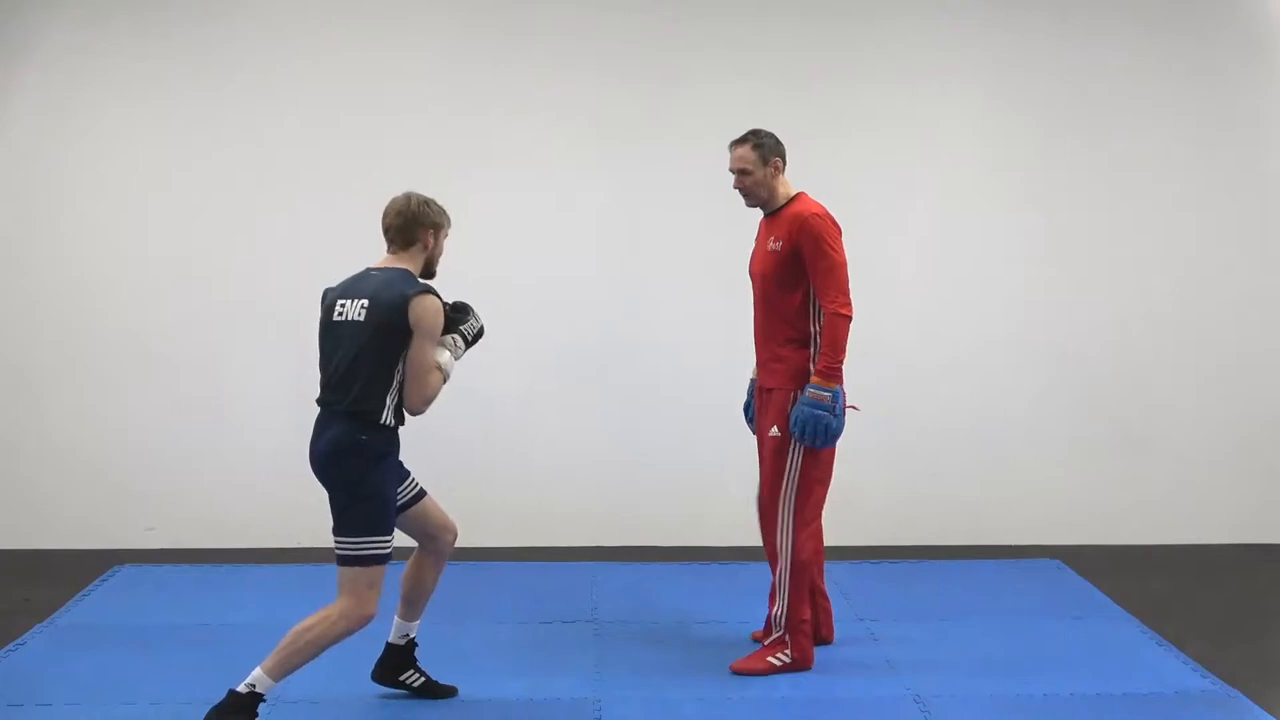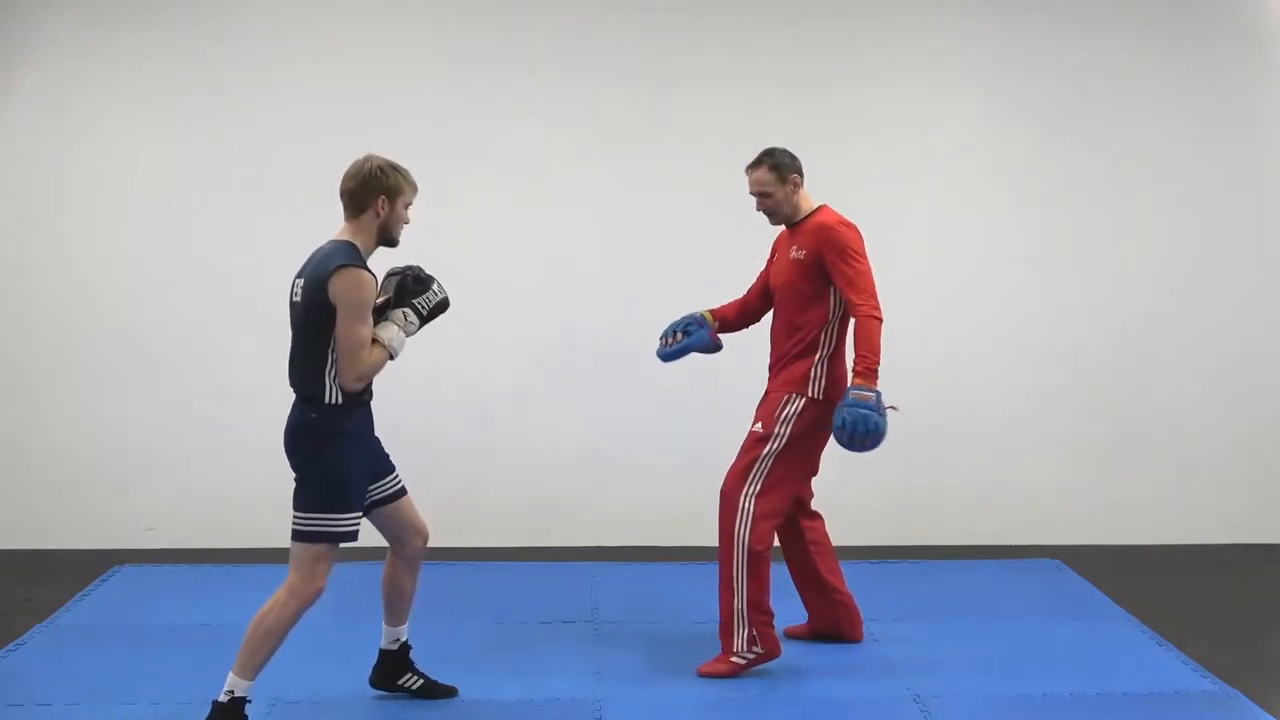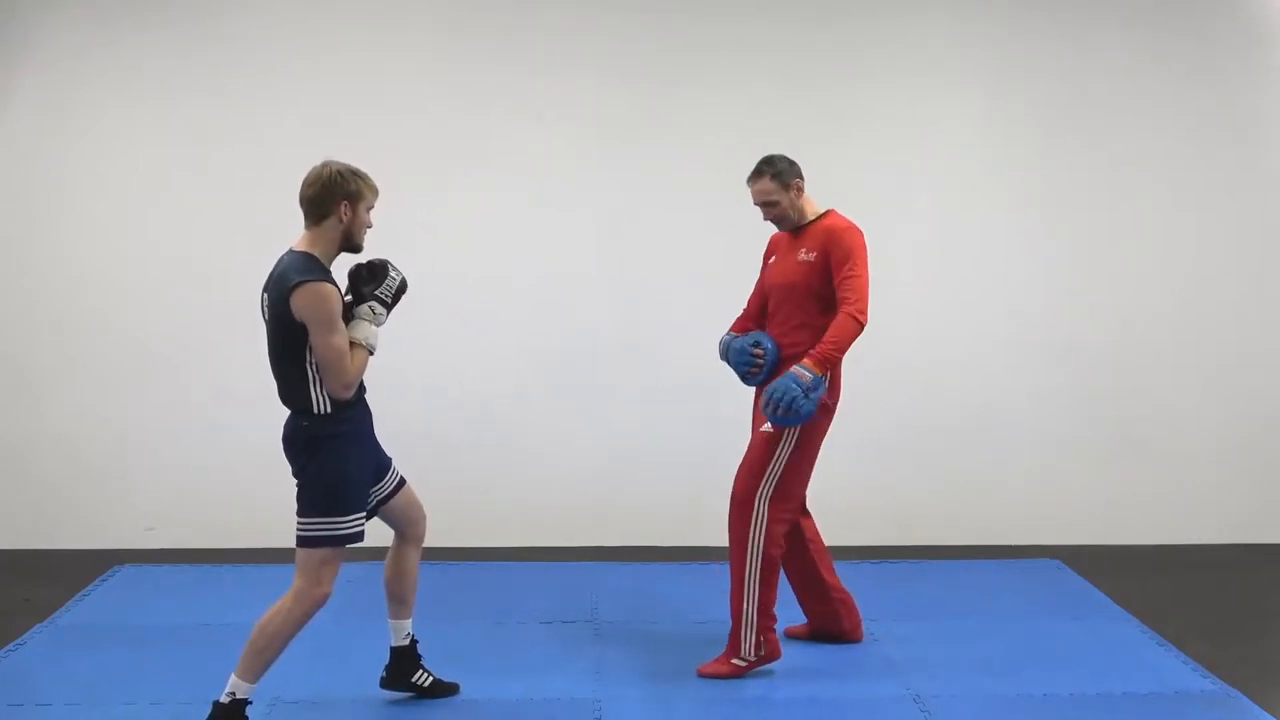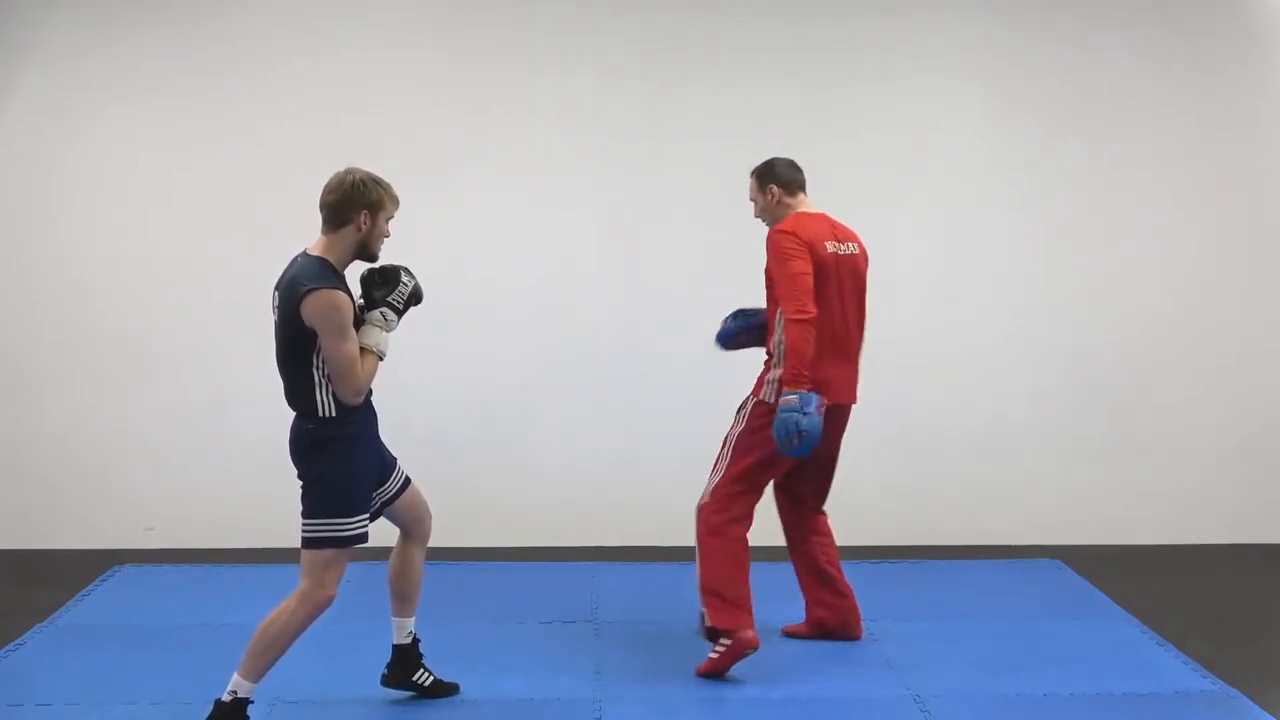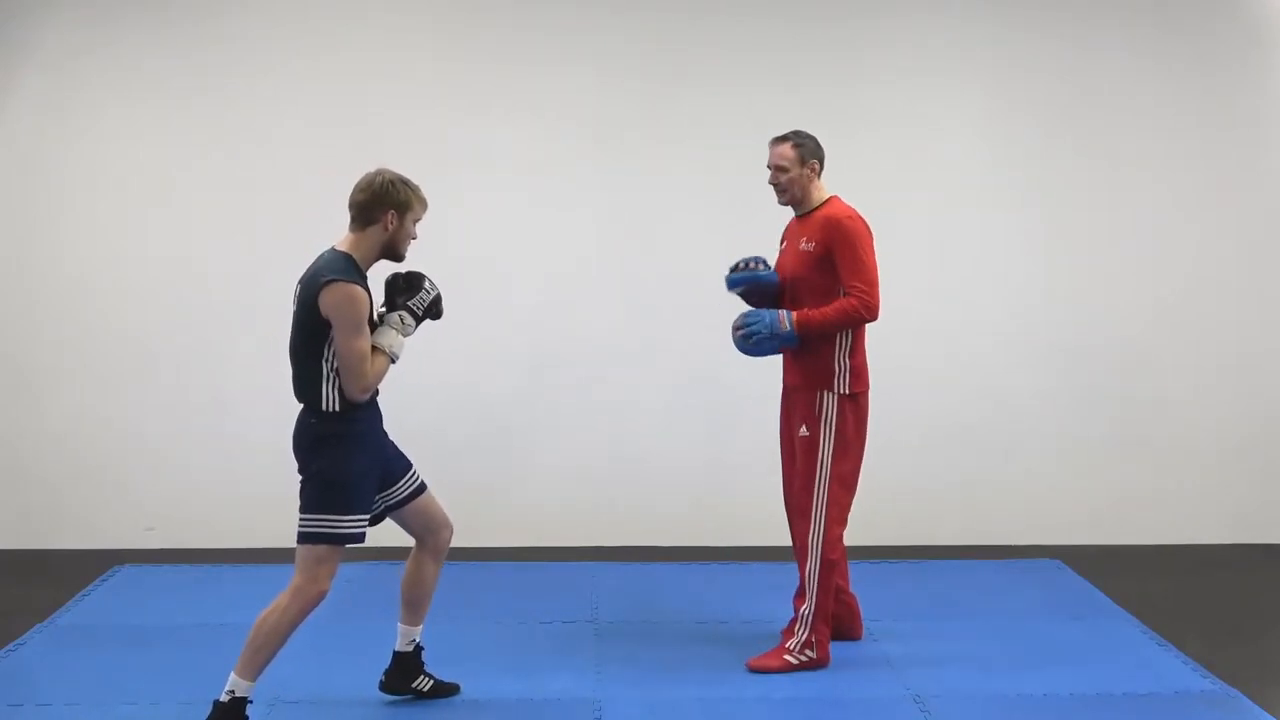
dt=1s
person 1, frame 1
left shoulder: (341, 291)
right shoulder: (422, 302)
right elbow: (416, 400)
right wrist: (454, 344)
left hip: (340, 439)
right hip: (361, 450)
left knee: (441, 537)
right knee: (357, 608)
left ankle: (397, 659)
person 1, frame 2
left shoulder: (323, 261)
right shoulder: (352, 275)
right elbow: (354, 374)
left wrist: (385, 308)
right wrist: (404, 321)
left hip: (346, 430)
right hip: (329, 434)
left knee: (412, 539)
right knee: (307, 582)
left ankle: (394, 663)
person 1, frame 3
left shoulder: (293, 269)
right shoulder: (313, 287)
right elbow: (342, 381)
left wrist: (356, 305)
right wrist: (370, 313)
left hip: (345, 433)
right hip: (328, 441)
left knee: (412, 524)
right knee: (313, 589)
left ankle: (402, 662)
person 1, frame 4
left shoulder: (306, 269)
right shoulder: (324, 293)
right elbow: (352, 387)
left wrist: (370, 310)
right wrist: (382, 317)
left hip: (349, 435)
right hip: (332, 443)
left knee: (418, 523)
right knee: (317, 591)
left ankle: (404, 660)
person 1, frame 5
left shoulder: (336, 269)
right shoulder: (344, 287)
right elbow: (359, 383)
left wrist: (395, 315)
right wrist: (401, 323)
left hip: (363, 435)
right hip: (335, 442)
left knee: (437, 534)
right knee: (310, 586)
left ankle: (404, 666)
person 2, frame 1
left shoulder: (809, 221)
right shoulder: (767, 225)
left elbow: (837, 308)
left wrist: (823, 385)
right wrist: (758, 375)
left hip: (802, 388)
right hip: (776, 384)
left knee: (784, 510)
right knee: (792, 506)
left ankle: (789, 640)
right ankle: (811, 620)
person 2, frame 2
left shoulder: (834, 231)
right shoulder: (784, 241)
left elbow: (867, 310)
right elbow: (754, 304)
left wrist: (864, 383)
right wrist: (708, 320)
left hip: (808, 389)
right hip: (788, 388)
left knee: (744, 497)
right knee: (788, 503)
left ankle: (749, 640)
right ankle: (835, 618)
person 2, frame 3
left shoulder: (840, 235)
right shoulder: (777, 245)
left elbow: (852, 312)
right elbow: (757, 311)
left wrist: (811, 367)
right wrist: (736, 339)
left hip: (802, 392)
right hip: (777, 388)
left knee: (754, 503)
right knee: (781, 505)
left ankle: (751, 644)
right ankle: (835, 617)
person 2, frame 4
left shoulder: (788, 235)
right shoulder: (850, 241)
left elbow: (801, 315)
left wrist: (796, 388)
left hip: (794, 394)
right hip: (837, 395)
left knee: (722, 505)
right knee: (802, 504)
left ankle: (730, 627)
right ankle: (836, 615)
person 2, frame 5
left shoulder: (842, 223)
right shoulder: (795, 228)
left elbow: (865, 304)
left wrist: (793, 323)
right wrist: (757, 286)
left hip: (833, 389)
right hip: (800, 385)
left knee: (818, 511)
right knee: (805, 506)
left ankle: (807, 640)
right ankle: (839, 615)
